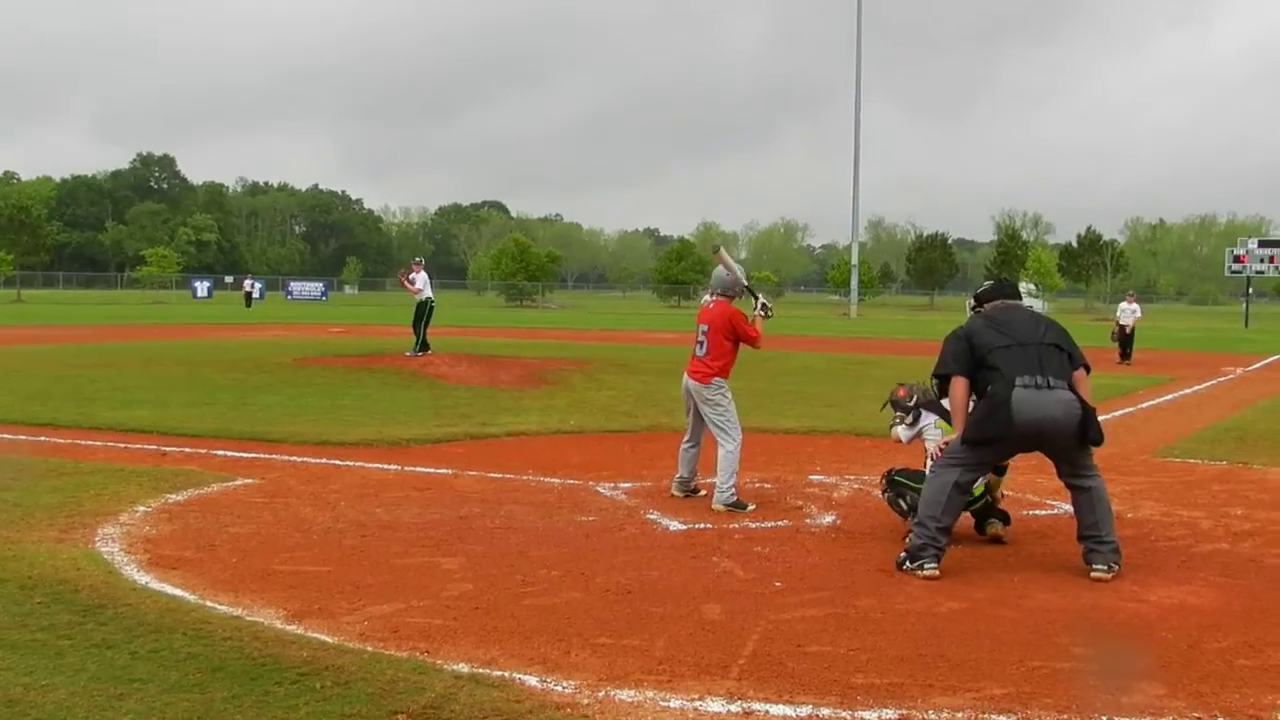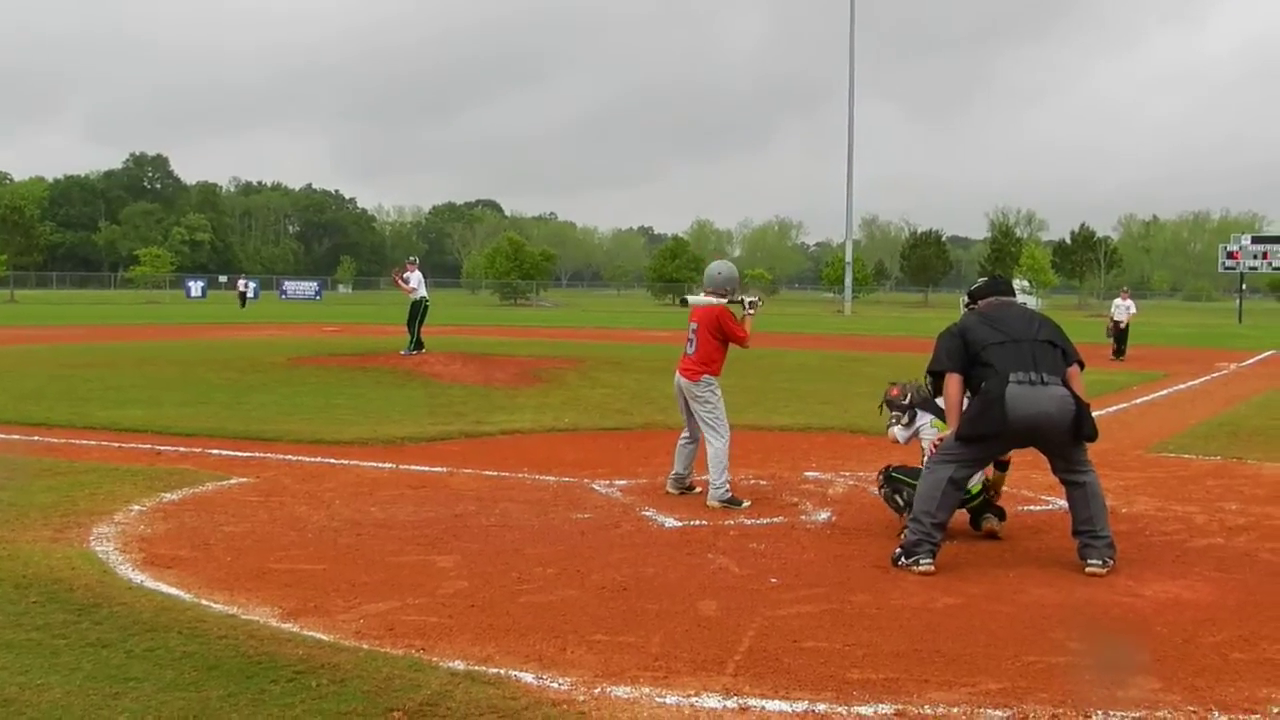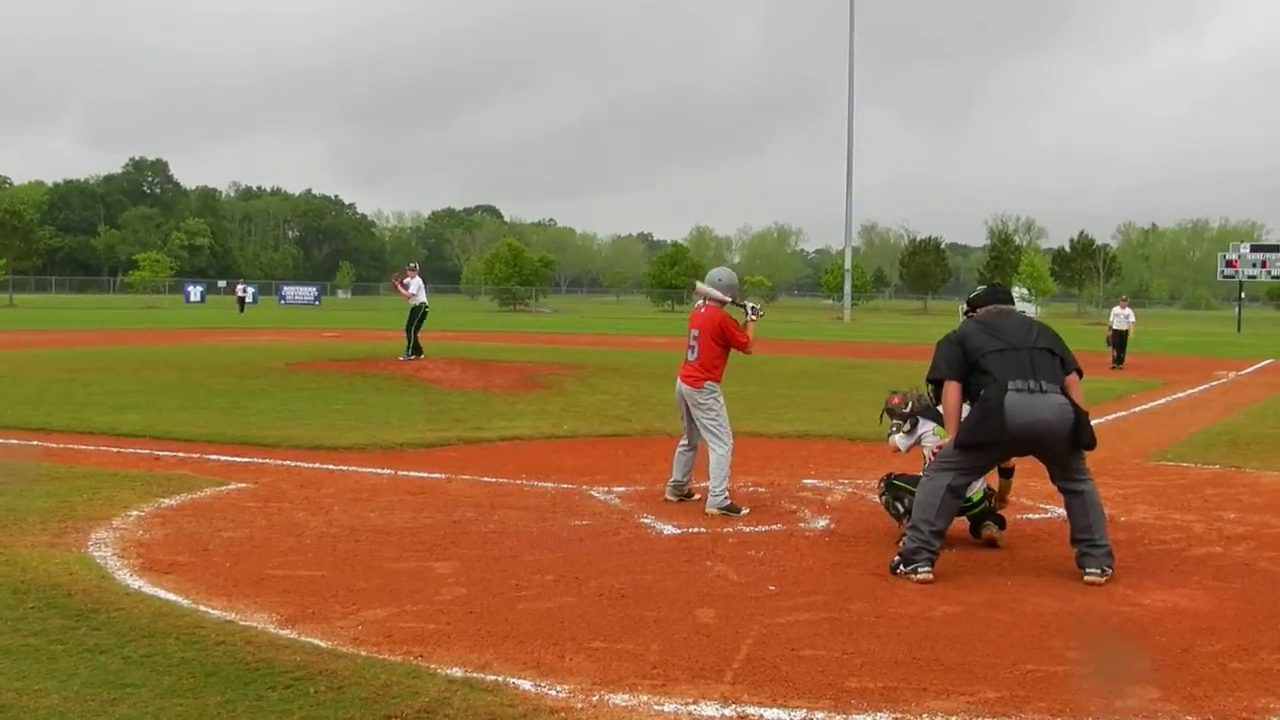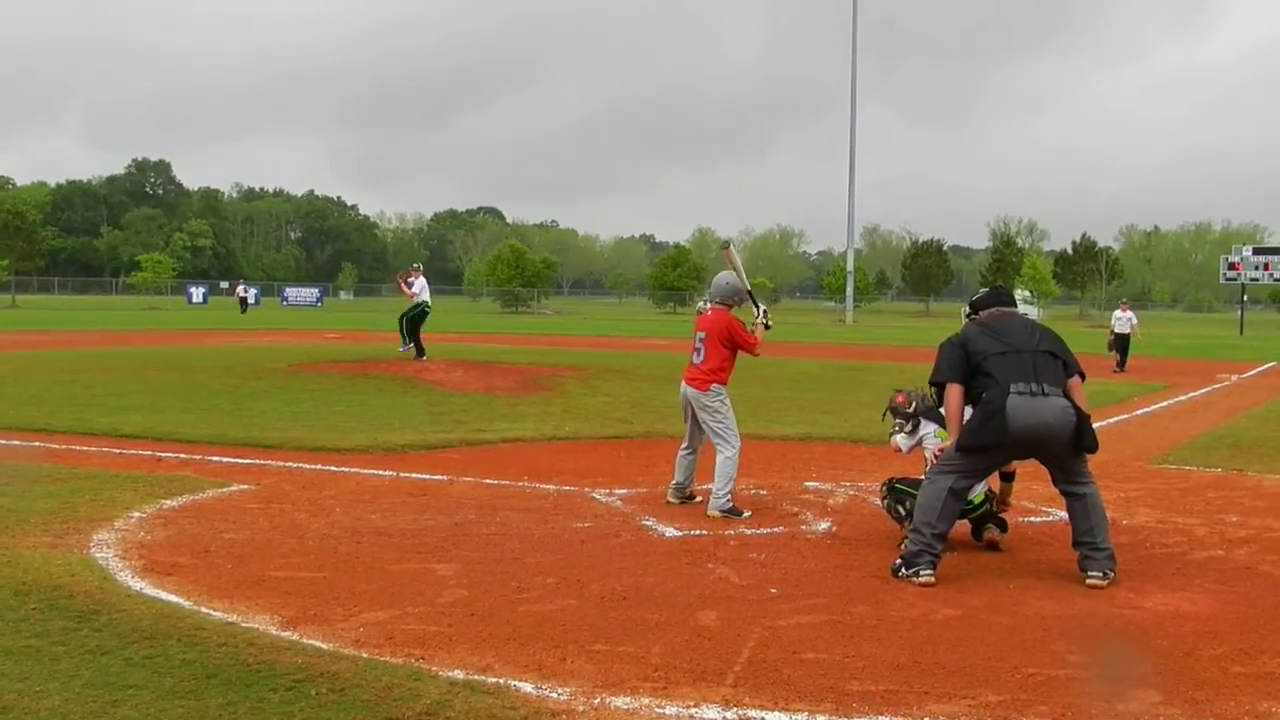
dt=0.2s
person 1, frame 1
left shoulder: (971, 328)
right shoulder: (1050, 325)
left elbow: (959, 381)
right elbow: (1079, 374)
left wrist: (959, 434)
right wrist: (1085, 424)
left hip: (1009, 403)
right hip: (1062, 404)
left knee: (949, 469)
right knee: (1085, 477)
left ankle: (923, 555)
right ankle: (1103, 558)
person 1, frame 2
left shoulder: (965, 325)
right shoulder: (1043, 321)
left elbow: (952, 378)
right elbow: (1073, 371)
left wrist: (953, 430)
right wrist: (1080, 420)
left hip: (1004, 399)
right hip: (1056, 400)
left knee: (944, 466)
right knee: (1079, 472)
left ankle: (918, 551)
right ankle: (1098, 553)
person 1, frame 3
left shoulder: (964, 333)
right shoulder: (1042, 329)
left elbow: (951, 386)
right elbow: (1071, 379)
left wrist: (952, 438)
right wrist: (1079, 428)
left hip: (1002, 408)
right hip: (1055, 408)
left knee: (942, 474)
right knee: (1077, 480)
left ankle: (916, 559)
right ankle: (1097, 562)
person 1, frame 4
left shoulder: (966, 336)
right shoulder: (1044, 332)
left elbow: (953, 388)
right elbow: (1074, 382)
left wrist: (954, 440)
right wrist: (1082, 431)
left hip: (1005, 410)
right hip: (1057, 411)
left knee: (944, 476)
right knee: (1079, 484)
left ankle: (918, 562)
right ankle: (1099, 565)
person 2, frame 1
left shoulder: (704, 309)
right shoulder: (731, 313)
right elbow: (756, 341)
left wrist: (754, 315)
right wrist: (759, 313)
left hip: (691, 378)
right hip: (711, 383)
left knee: (693, 435)
right knee: (730, 439)
left ankle: (683, 484)
right ankle: (725, 497)
person 2, frame 2
left shoulder: (698, 307)
right shoulder: (720, 311)
right elbow: (744, 341)
left wrist: (743, 312)
right wrist: (749, 313)
left hip: (683, 376)
right hip: (702, 381)
left knee: (692, 432)
right knee: (718, 436)
left ankle: (678, 481)
right ankle: (719, 493)
person 2, frame 3
left shoulder: (697, 313)
right shoulder: (722, 317)
right elbow: (747, 346)
left wrist: (745, 319)
right wrist: (751, 318)
left hip: (684, 383)
right hip: (704, 387)
left knee: (691, 439)
right knee: (721, 443)
left ankle: (676, 488)
right ankle: (718, 501)
person 2, frame 4
left shoulder: (702, 317)
right shoulder: (729, 321)
right elbow: (755, 349)
left wrist: (755, 326)
right wrist: (760, 321)
left hip: (688, 385)
right hip: (709, 390)
left knee: (692, 442)
right knee: (729, 446)
left ankle: (679, 490)
right ankle: (720, 503)
person 3, frame 1
left shoulder: (926, 413)
left elbow: (896, 435)
right elbow: (1002, 459)
left wrist: (901, 409)
right wrist: (995, 492)
right hip: (975, 494)
left knee: (889, 480)
right ankle: (993, 522)
person 3, frame 2
left shoulder: (921, 412)
left elbow: (893, 436)
right elbow: (1002, 454)
left wrist: (897, 408)
right wrist: (996, 487)
right hip: (972, 491)
left knee: (886, 477)
right ankle: (988, 517)
person 3, frame 3
left shoulder: (922, 421)
left elbow: (894, 445)
right elbow: (1006, 460)
left wrist: (898, 416)
right wrist: (1003, 494)
right hip: (973, 500)
left knee: (887, 485)
right ankle: (989, 526)
person 3, frame 4
left shoulder: (924, 422)
left elbow: (895, 444)
right elbow: (1007, 463)
left wrist: (901, 416)
right wrist: (1004, 497)
right hip: (975, 503)
left knee: (889, 489)
right ankle: (990, 528)
